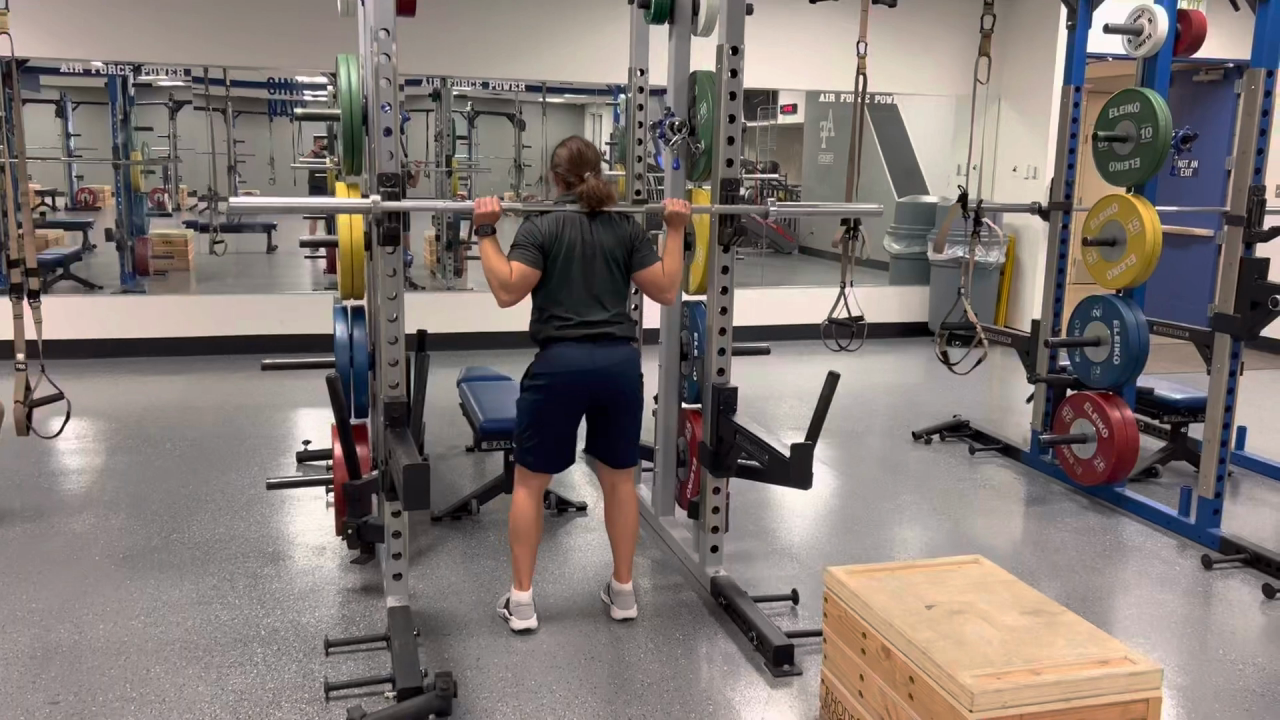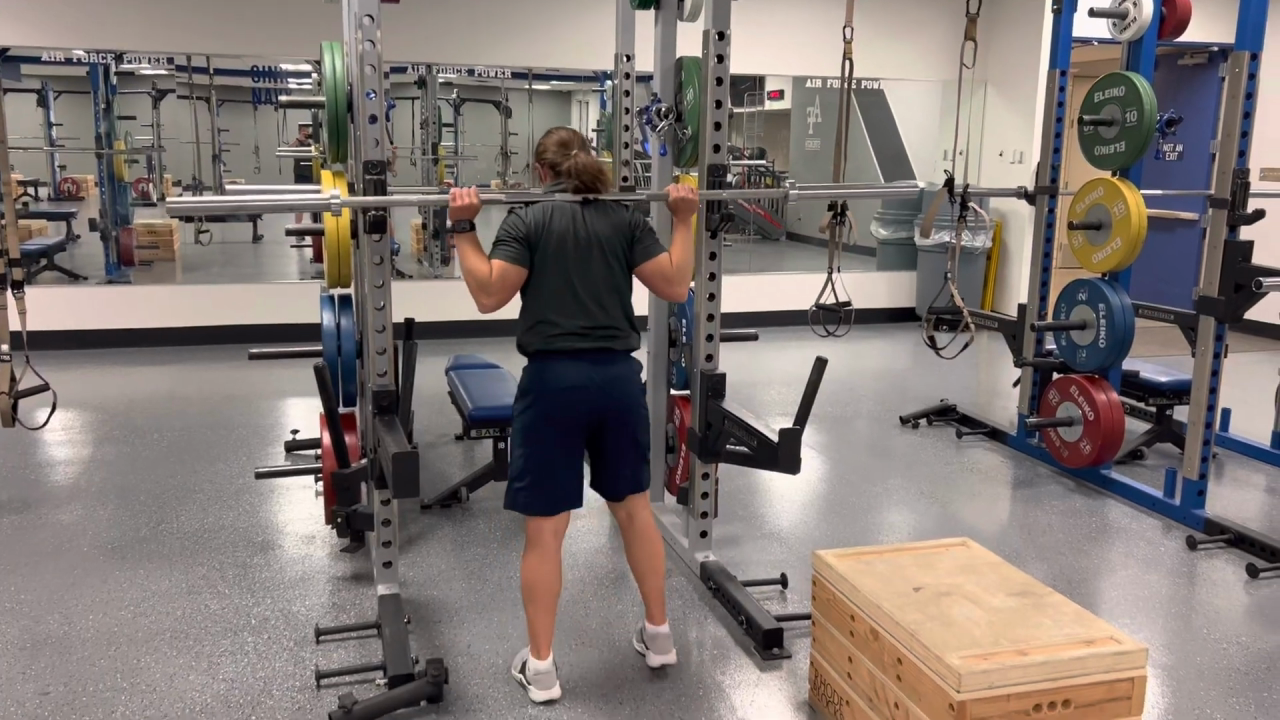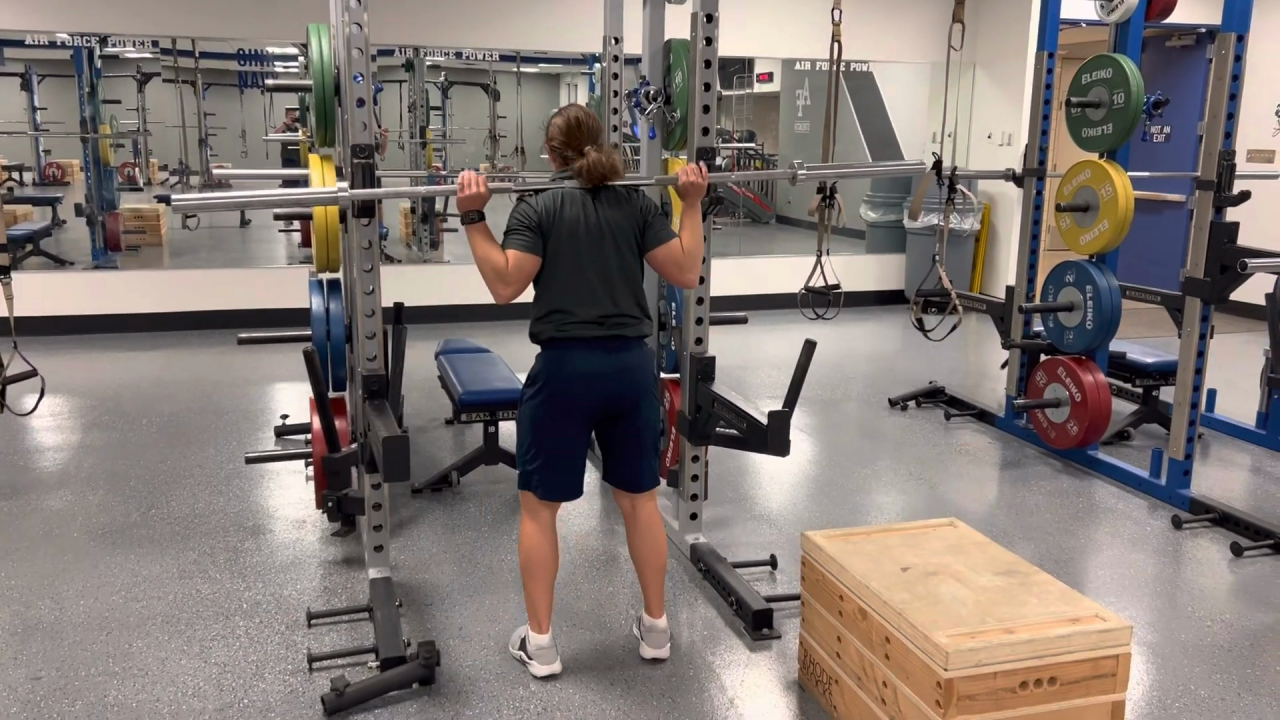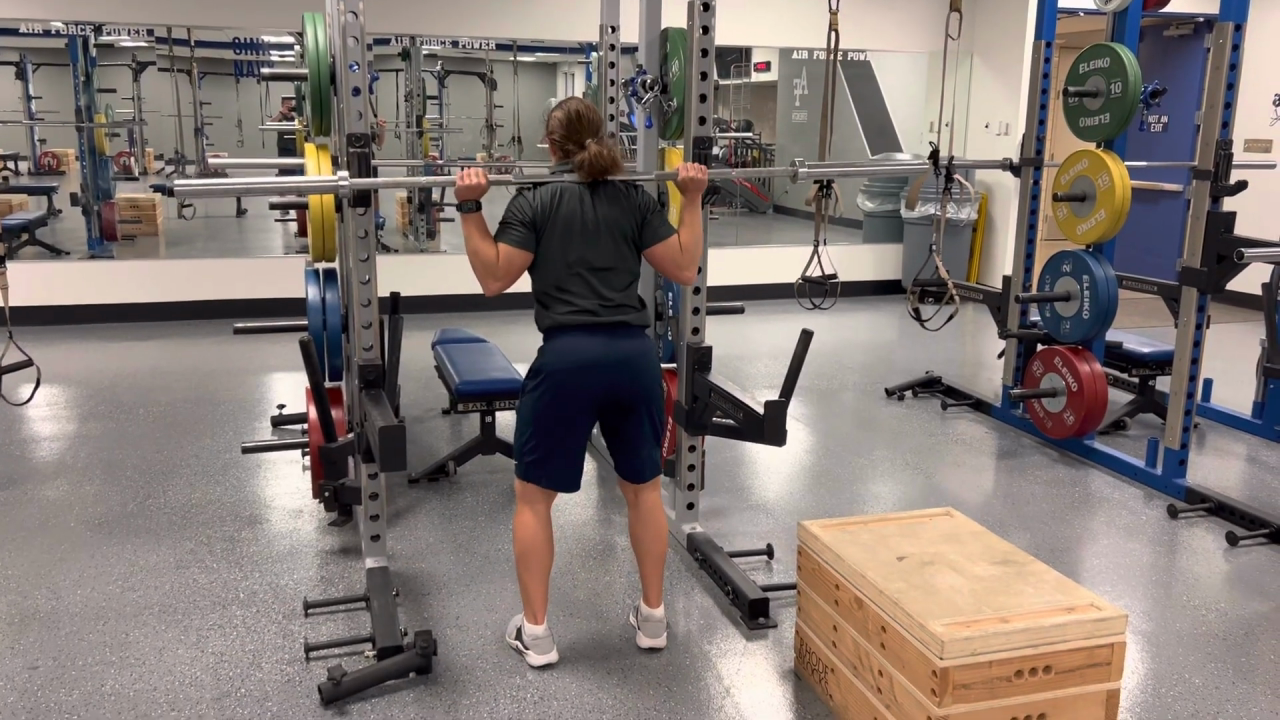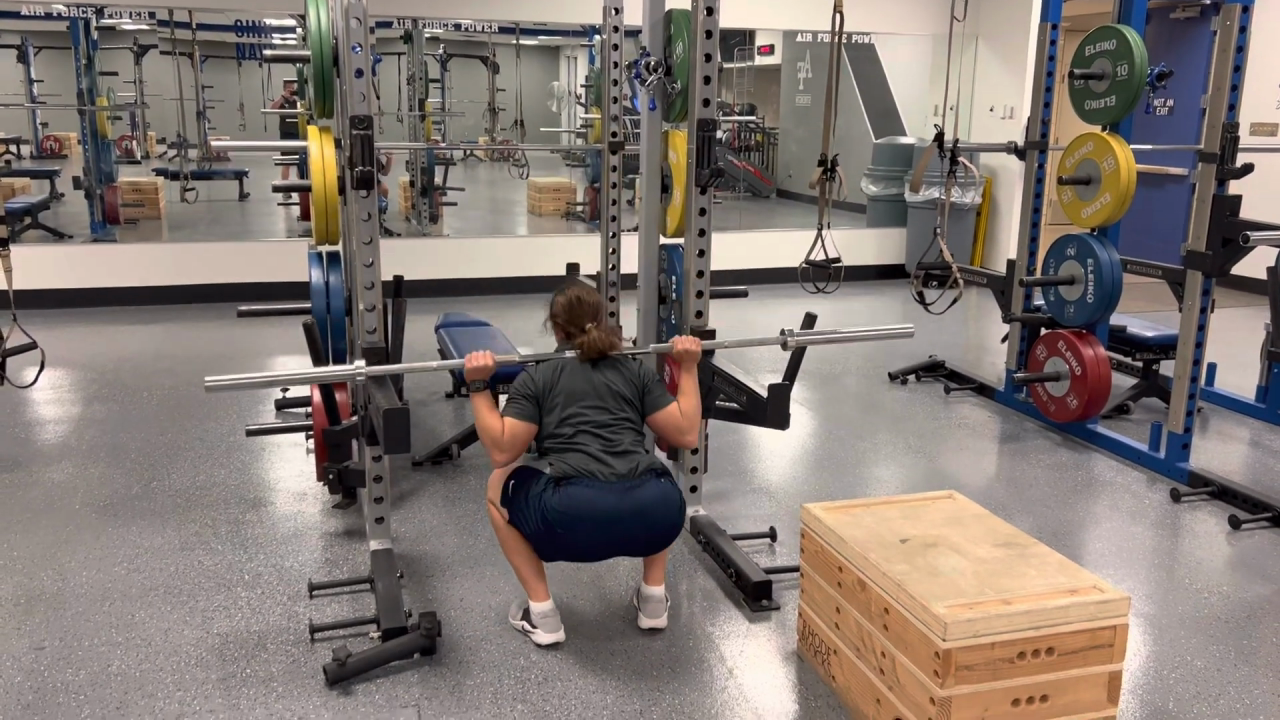
dt=1s
person 1, frame 1
left shoulder: (540, 227)
right shoulder: (627, 227)
left elbow: (507, 290)
right elbow: (667, 290)
left wrist: (485, 231)
right wrist: (676, 231)
left hip: (559, 365)
right hip: (620, 363)
left knee: (531, 483)
right knee: (620, 481)
left ankle: (521, 600)
right ankle: (622, 590)
person 1, frame 2
left shoulder: (527, 220)
right shoulder: (626, 219)
left elbow: (489, 294)
right elbow: (675, 286)
left wrist: (463, 228)
right wrist: (684, 221)
left hip: (553, 381)
right hip: (619, 377)
left knee: (544, 528)
right knee: (634, 508)
left ankle: (541, 666)
right ankle: (658, 633)
person 1, frame 3
left shoulder: (537, 207)
right shoulder: (636, 204)
left elbow: (505, 285)
right elbow: (686, 272)
left wrist: (472, 217)
right wrist: (692, 204)
left hip: (565, 369)
right hip: (631, 365)
left knee: (539, 504)
right knee: (640, 498)
left ankle: (540, 642)
right ankle: (656, 627)
person 1, frame 4
left shoulder: (534, 201)
right shoulder: (636, 198)
left elbow: (493, 279)
right elbow: (685, 269)
left wrist: (469, 208)
right wrist: (692, 200)
left hip: (567, 358)
right hip: (635, 355)
left knee: (533, 496)
right knee: (643, 488)
left ankle: (535, 631)
right ankle: (653, 617)
person 1, frame 5
left shoulder: (537, 377)
right shoulder: (636, 370)
left elbow: (502, 451)
right elbow: (686, 435)
left wrist: (478, 387)
right wrist: (688, 369)
left hip: (579, 519)
right hip: (657, 518)
left knee: (499, 488)
left ankle: (542, 613)
right ankle: (653, 598)
